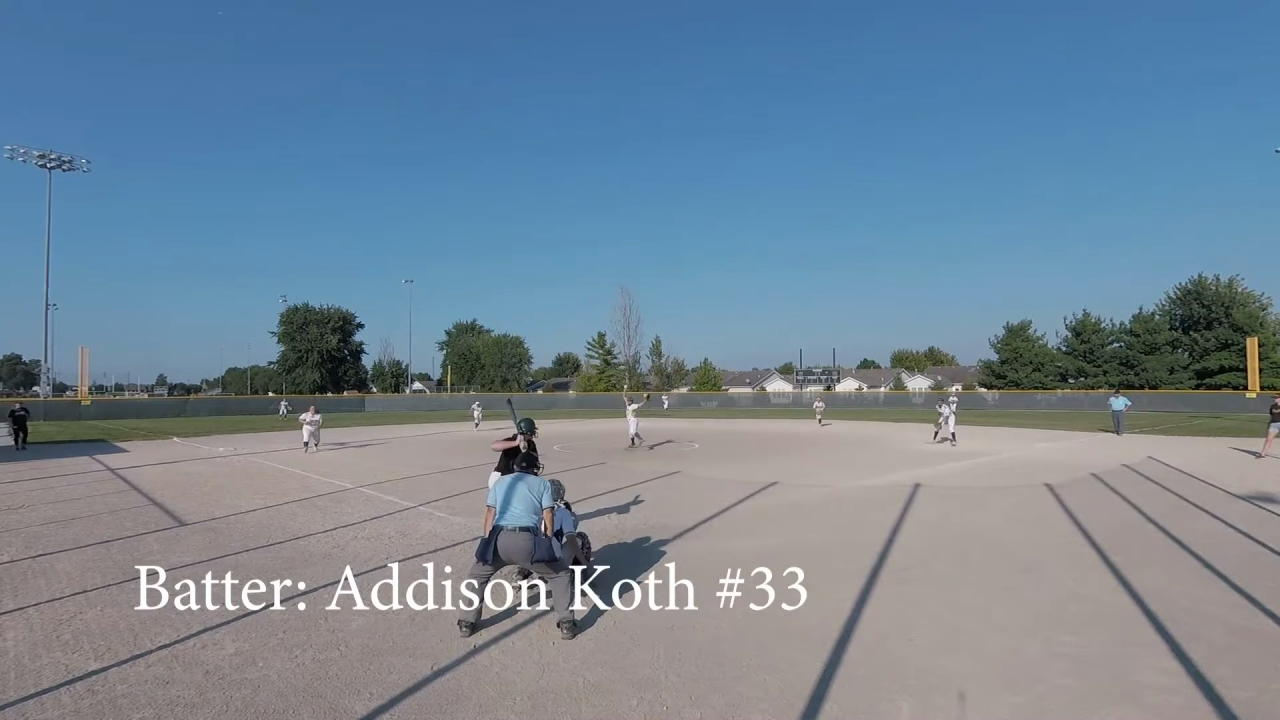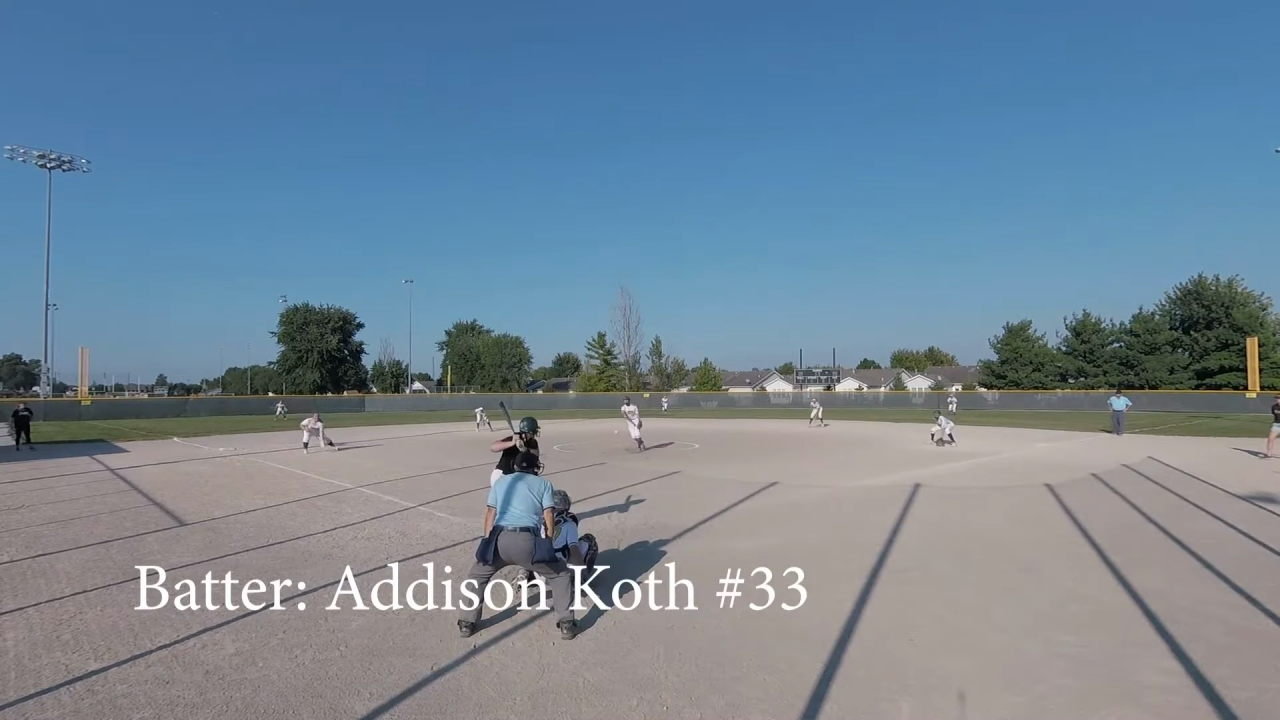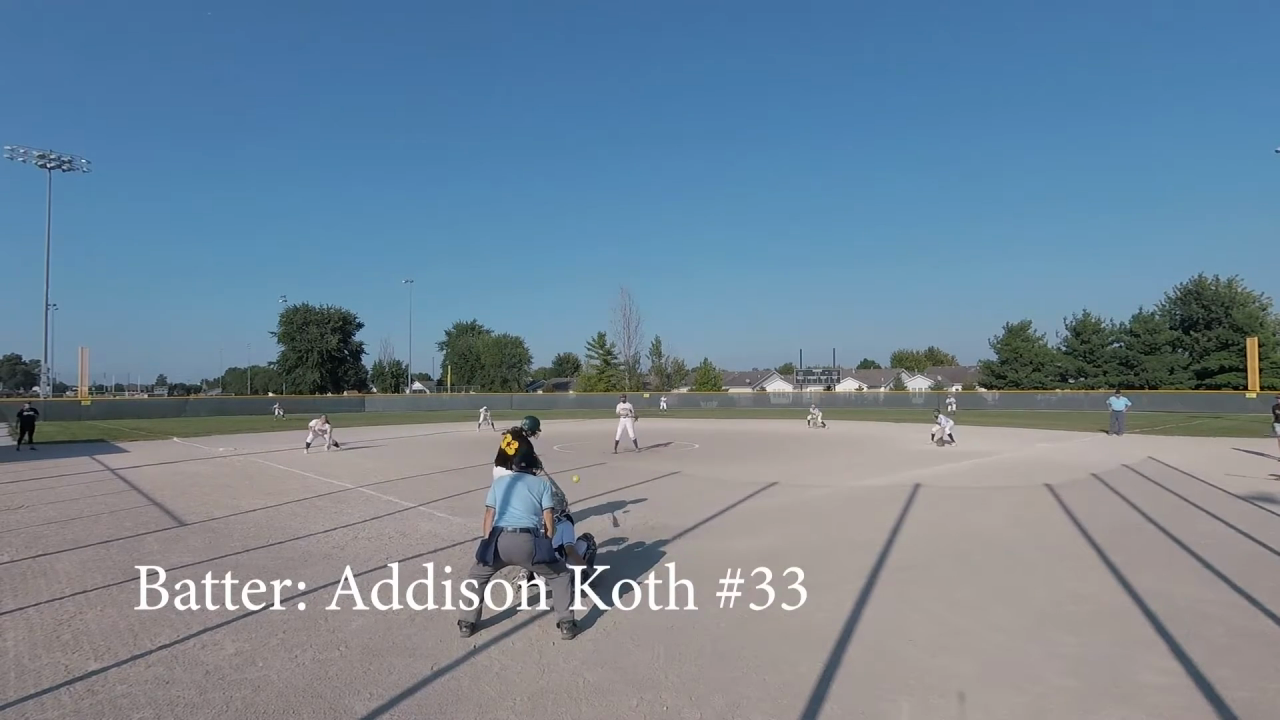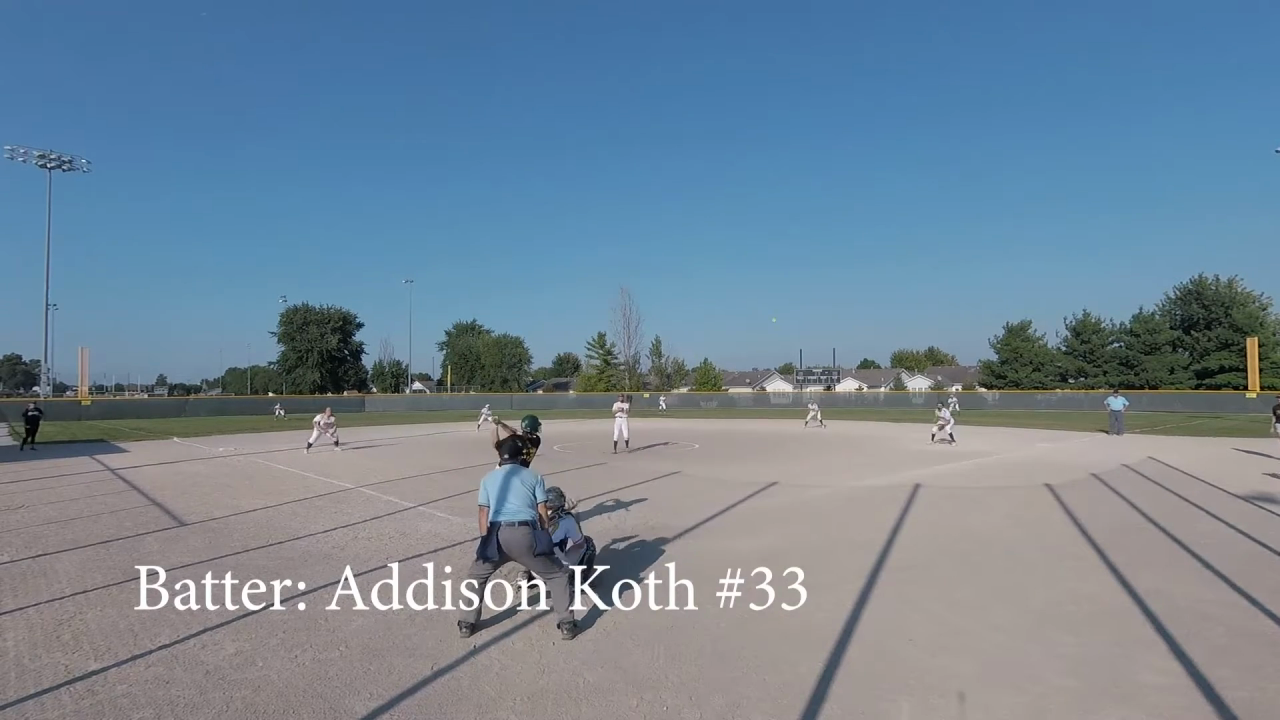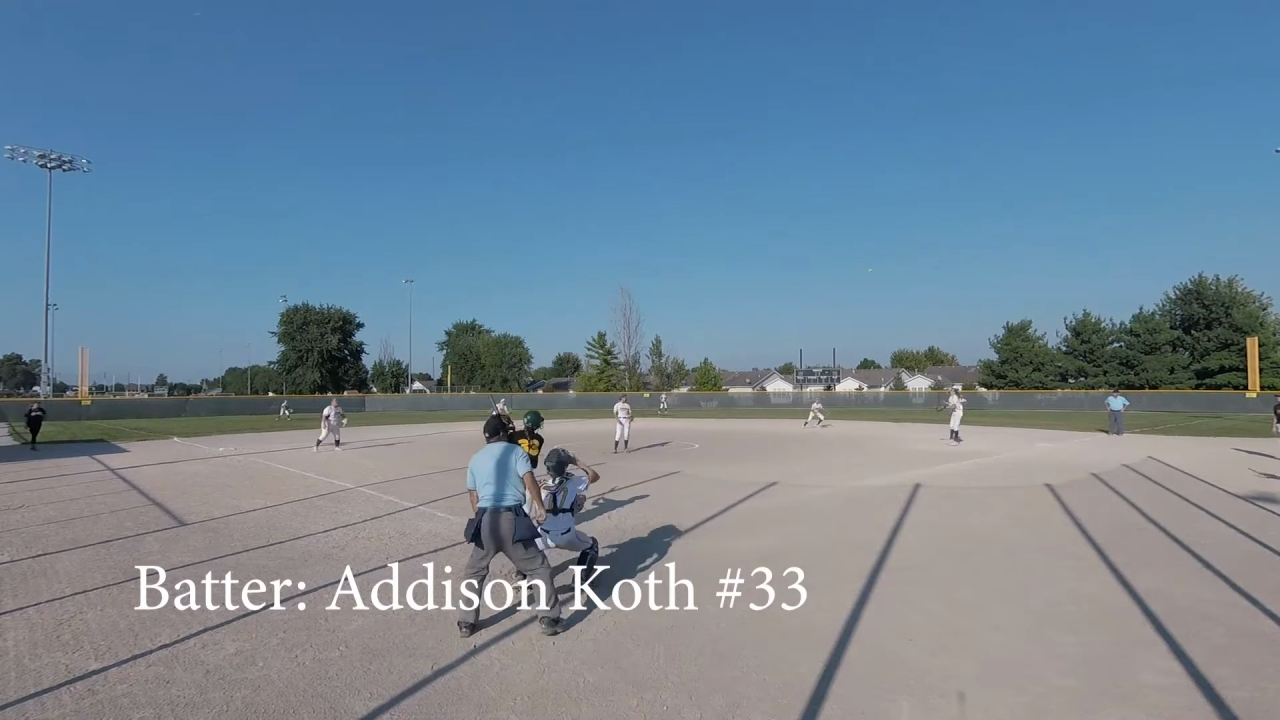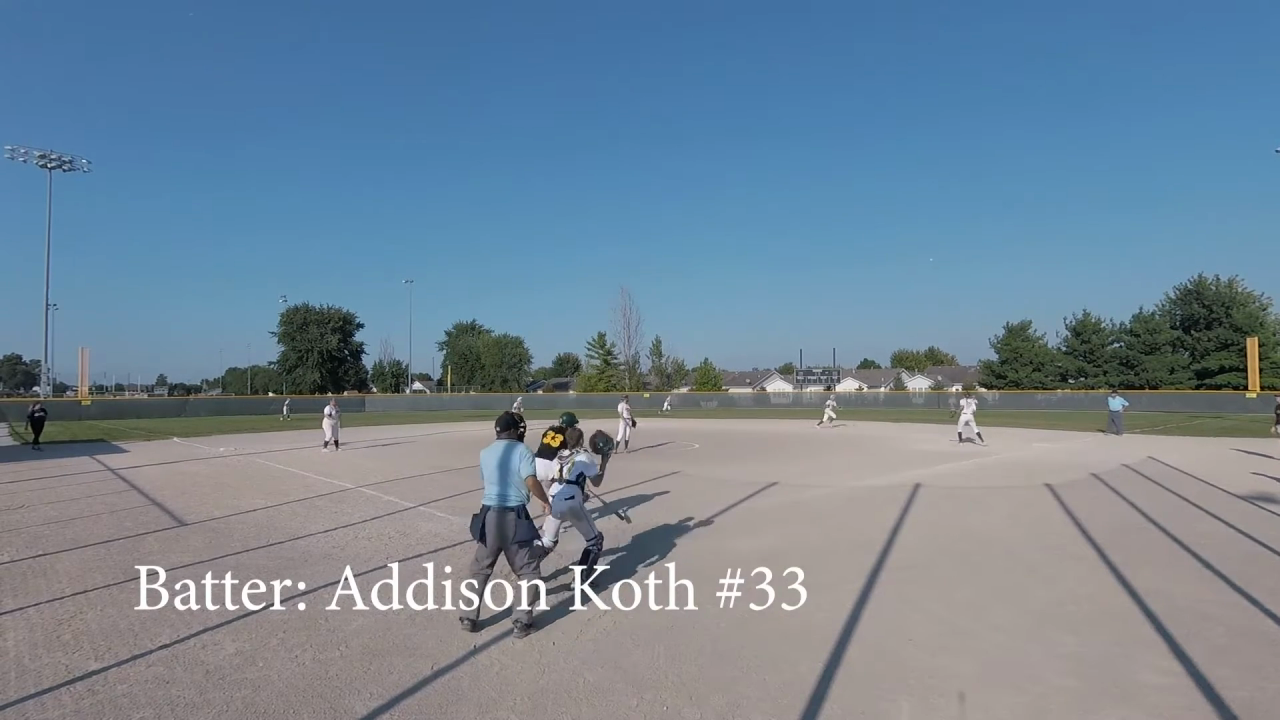
dt=0.3s
person 1, frame 1
left shoulder: (500, 482)
right shoulder: (543, 484)
left elbow: (490, 514)
right elbow: (548, 517)
left wrist: (487, 544)
left hip: (499, 539)
right hip: (527, 540)
left knee: (477, 576)
right knee: (560, 574)
left ankle: (467, 623)
right ankle: (566, 624)
person 1, frame 2
left shoulder: (501, 482)
right shoulder: (543, 484)
left elbow: (490, 514)
right elbow: (548, 516)
left wrist: (487, 544)
left hip: (500, 539)
right hip: (527, 540)
left knee: (477, 576)
right knee: (561, 574)
left ankle: (467, 623)
right ankle: (566, 623)
person 1, frame 3
left shoulder: (499, 482)
right shoulder: (543, 484)
left elbow: (489, 515)
right elbow: (548, 518)
left wrist: (487, 543)
left hip: (500, 540)
right hip: (527, 541)
left knee: (477, 576)
right knee: (560, 575)
left ankle: (467, 624)
right ankle: (567, 625)
person 1, frame 4
left shoulder: (489, 477)
right shoulder: (533, 476)
left elbow: (483, 512)
right elbow: (542, 511)
left wrist: (486, 541)
right wrist: (544, 540)
left hip: (497, 534)
right hip: (526, 534)
left knee: (476, 576)
right knee: (558, 575)
left ankle: (467, 623)
right ankle: (566, 623)
person 1, frame 5
left shoulder: (476, 459)
right shoulder: (516, 452)
left elbow: (473, 496)
right elbow: (529, 480)
right wrist: (540, 507)
left hip: (486, 520)
right hip: (513, 518)
left knee: (475, 571)
right knee: (537, 567)
left ankle: (468, 622)
right ankle: (548, 618)
person 1, frame 6
left shoulder: (485, 453)
right shoulder: (522, 450)
right elbow: (531, 482)
right wrist: (545, 501)
left hip: (488, 516)
right hip: (515, 517)
left knee: (480, 567)
right knee: (527, 570)
left ankle: (470, 617)
right ankle: (521, 622)
